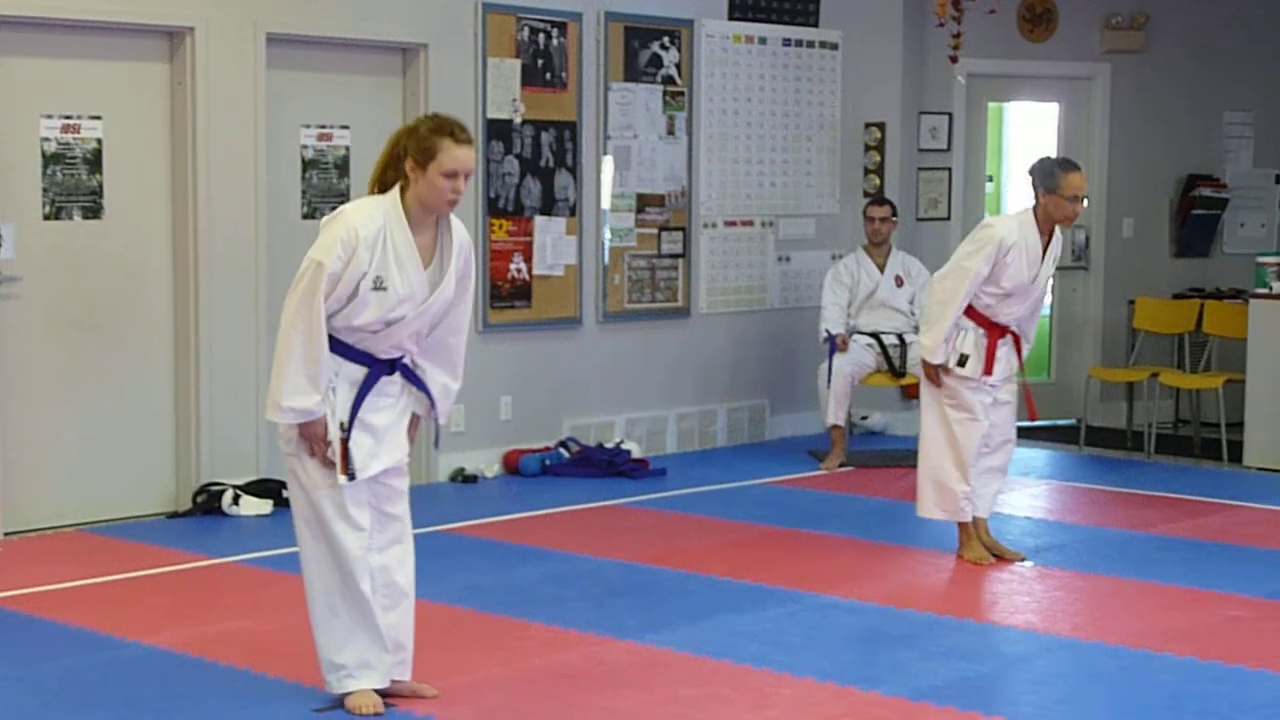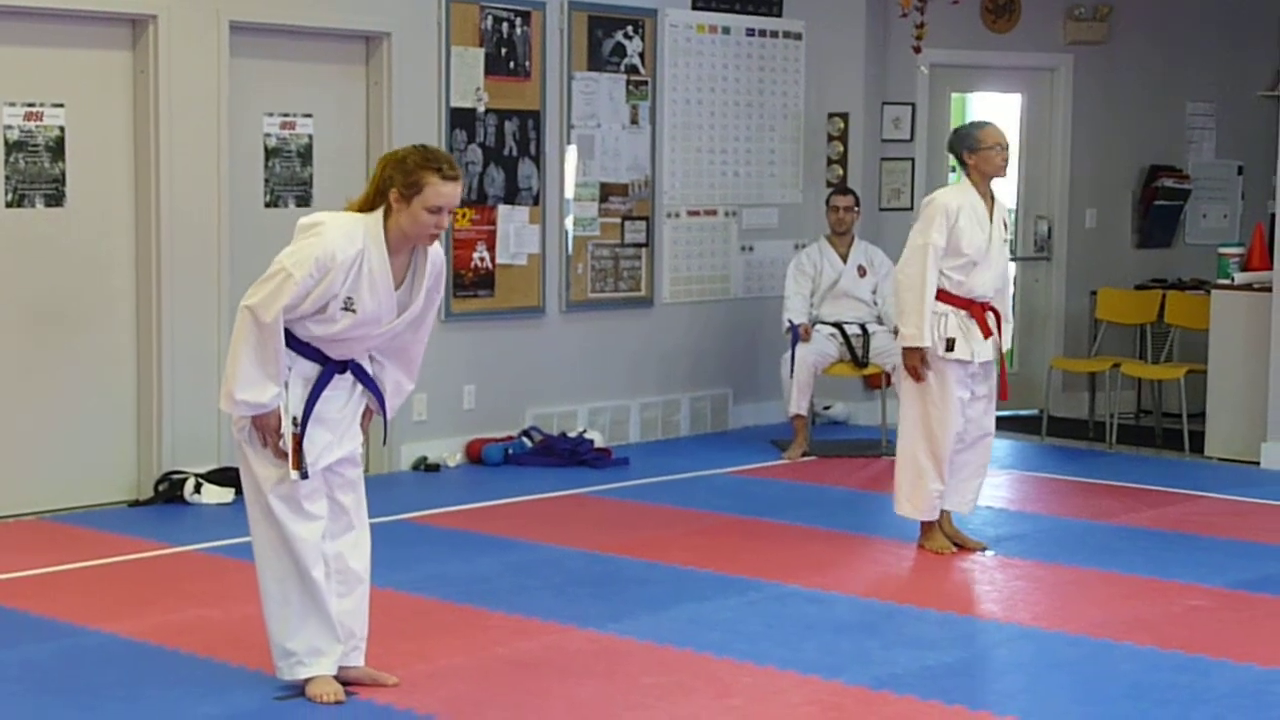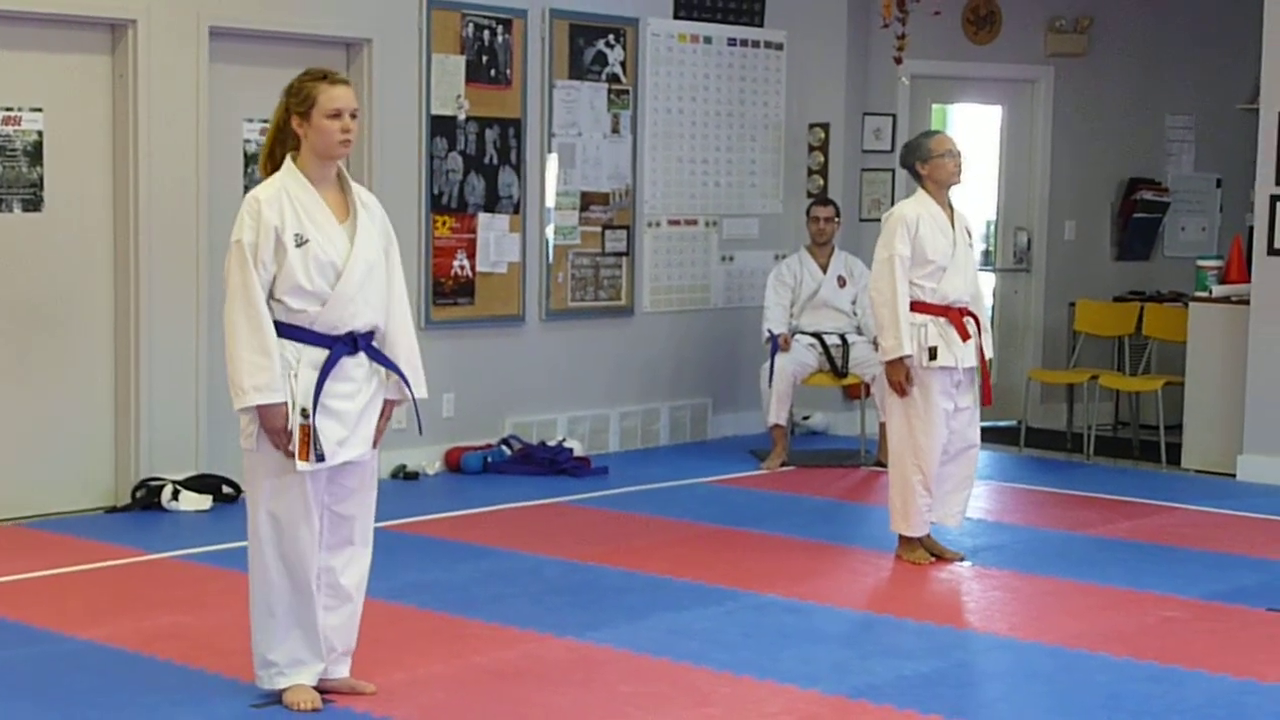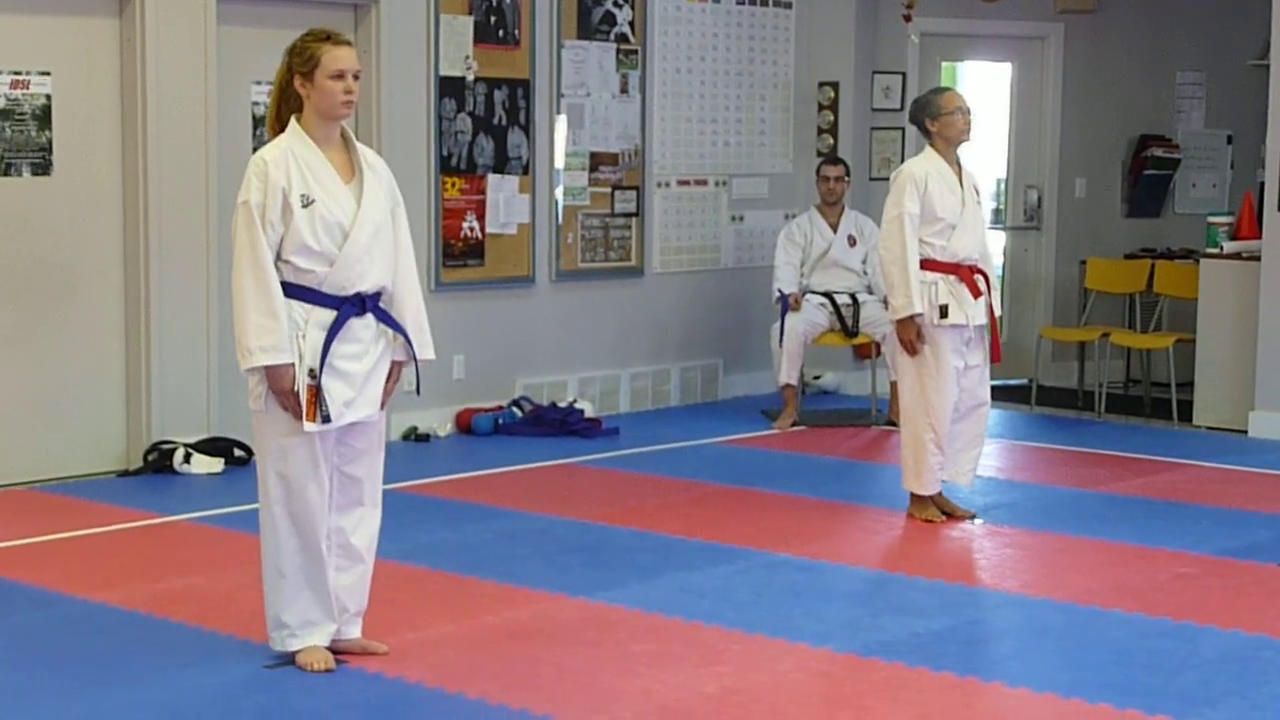
dt=0.7s
person 1, frame 1
left shoulder: (457, 242)
right shoulder: (358, 227)
left elbow: (443, 335)
right elbow: (304, 315)
left wrist: (421, 406)
right wrist: (308, 409)
left hip: (386, 396)
right hip: (329, 394)
left knee: (391, 532)
right knee: (343, 532)
left ankle: (387, 666)
person 1, frame 2
left shoulder: (430, 262)
right shoulder: (334, 244)
left elbow: (402, 341)
right elbow: (260, 313)
left wrist: (372, 402)
right wrist: (262, 402)
left hip: (337, 390)
right hip: (281, 387)
left knee: (346, 523)
right knee: (297, 525)
left ankle: (342, 654)
right ankle: (310, 661)
person 1, frame 3
left shoulder: (368, 207)
right shoulder: (267, 204)
left elbow: (391, 300)
right elbow: (248, 306)
left wrist: (390, 387)
right wrist: (266, 398)
left hip: (356, 382)
right hip: (293, 380)
left knee: (347, 531)
right knee: (289, 530)
left ankle: (328, 663)
right ankle: (287, 669)
person 1, frame 4
left shoulder: (373, 168)
right shoulder: (273, 166)
left elbow: (397, 260)
right elbow: (256, 268)
left wrist: (398, 348)
right wrist: (274, 359)
left hip: (363, 344)
right hip: (302, 342)
left knee: (356, 491)
right knee: (300, 491)
left ankle: (342, 621)
right ankle: (302, 629)
person 2, frame 1
left shoulder: (1054, 241)
right shoulder: (1001, 234)
right elbow: (950, 288)
left wrist: (1017, 351)
right wrist: (933, 351)
left hip: (999, 350)
right hip: (962, 345)
left knee: (997, 439)
right knee: (962, 438)
left ankle: (982, 531)
right ankle: (967, 537)
person 2, frame 2
left shoulder: (1000, 210)
right shoulder: (945, 204)
right elbow: (914, 272)
left wrist: (999, 333)
right wrist: (914, 340)
left hip: (979, 333)
right hip: (944, 331)
left knee: (976, 432)
right knee: (936, 429)
left ankle: (947, 521)
right ankle: (929, 527)
person 2, frame 3
left shoulder: (960, 220)
right shoulder: (905, 216)
right elbow: (886, 287)
left wrist: (980, 344)
right wrist: (895, 353)
left hip: (961, 342)
right hip: (924, 341)
left knee: (960, 441)
right knee: (920, 442)
left ankle: (927, 532)
right ankle: (908, 538)
person 2, frame 4
left shoulder: (967, 176)
right shoulder: (914, 174)
right elbow: (896, 246)
left wrist: (988, 302)
right wrist: (906, 312)
left hip: (969, 300)
right hip: (933, 300)
left knee: (971, 400)
right knee: (932, 400)
left ankle: (939, 490)
right ankle: (920, 495)
person 3, frame 1
left shoulder: (912, 267)
right shoulder: (845, 268)
right elbow: (833, 308)
right wrist: (837, 333)
left hip: (905, 342)
right hip: (863, 342)
right knee: (835, 368)
right ankle: (838, 448)
person 3, frame 2
left shoulder: (875, 257)
right shoulder: (808, 258)
left elbow: (889, 299)
right elbow: (796, 298)
right wrist: (800, 323)
left hip: (869, 332)
right hip: (826, 332)
right knee: (798, 359)
right ankle: (800, 437)
person 3, frame 3
left shoulder: (855, 267)
right shoulder: (788, 268)
left elbow: (868, 310)
right elbow: (776, 307)
right wrist: (779, 333)
left hip: (848, 342)
right hip: (805, 342)
right knee: (777, 368)
left ankle: (886, 448)
right ankle: (779, 447)
person 3, frame 4
left shoulder: (865, 226)
right shoulder: (798, 227)
left elbow: (878, 268)
right elbow: (786, 267)
right wrist: (790, 292)
left hip: (858, 301)
right hip: (816, 302)
right knee: (789, 328)
left ankle: (897, 406)
right ankle: (790, 407)
